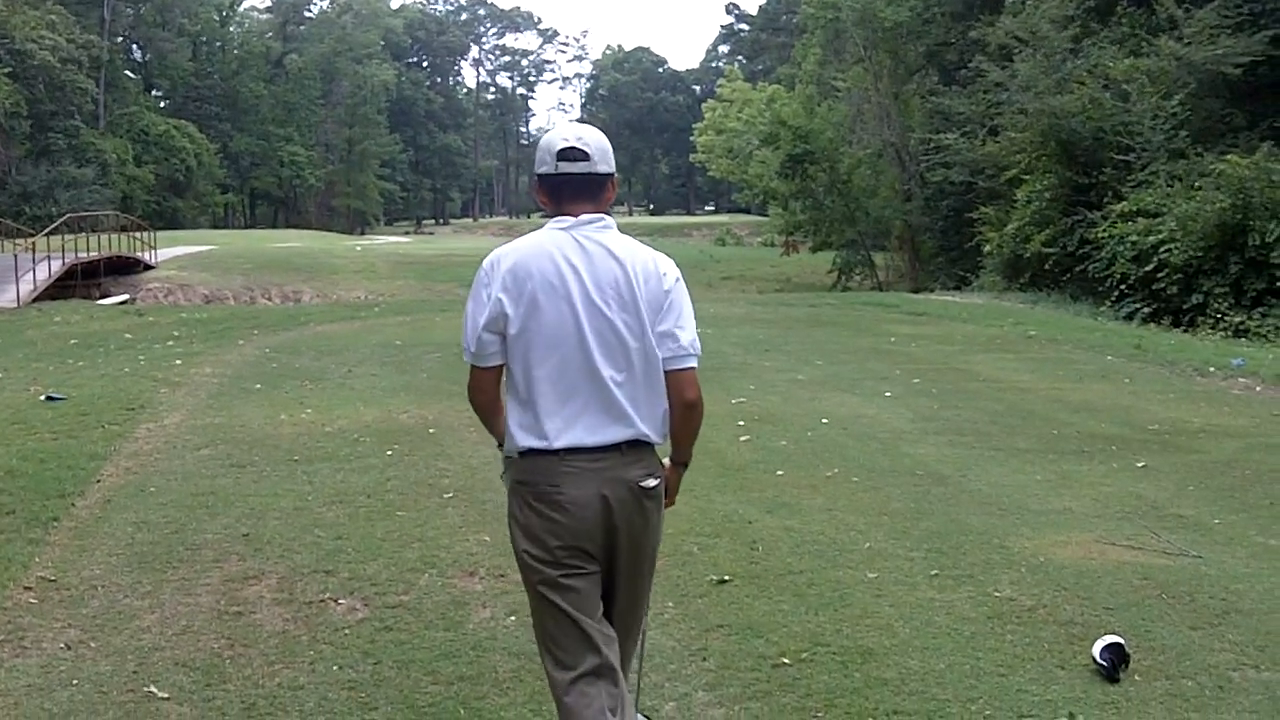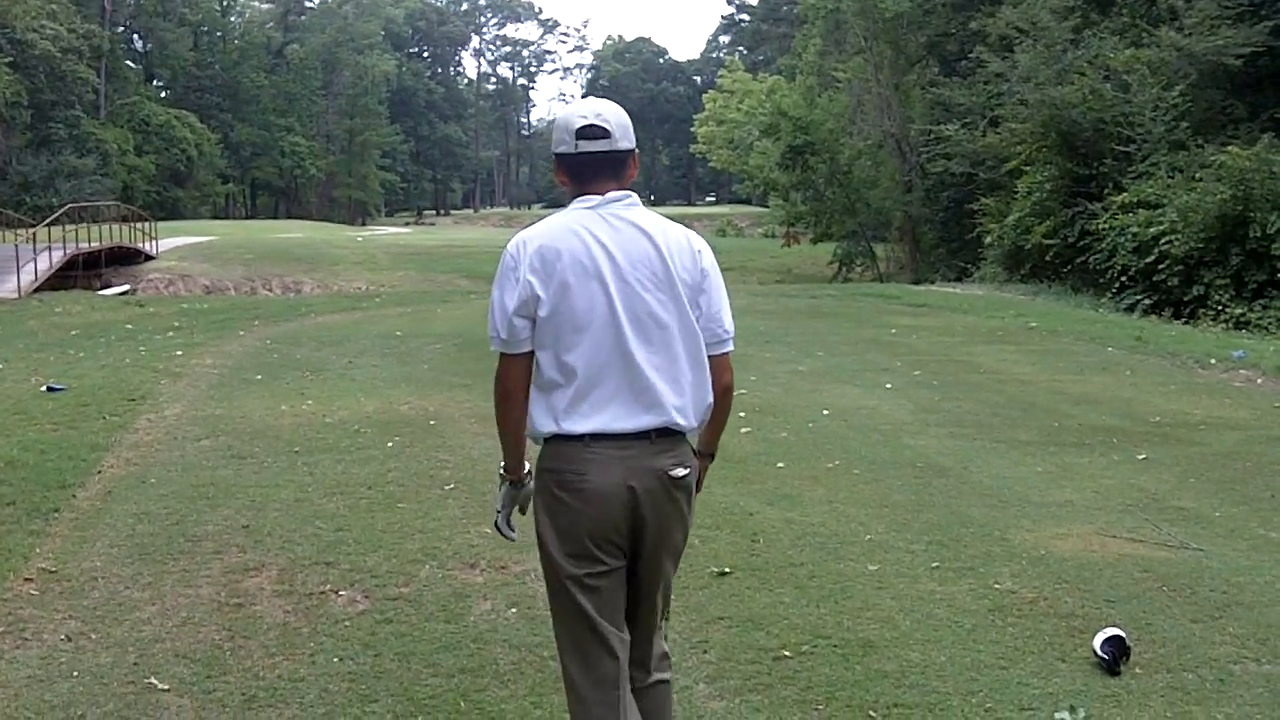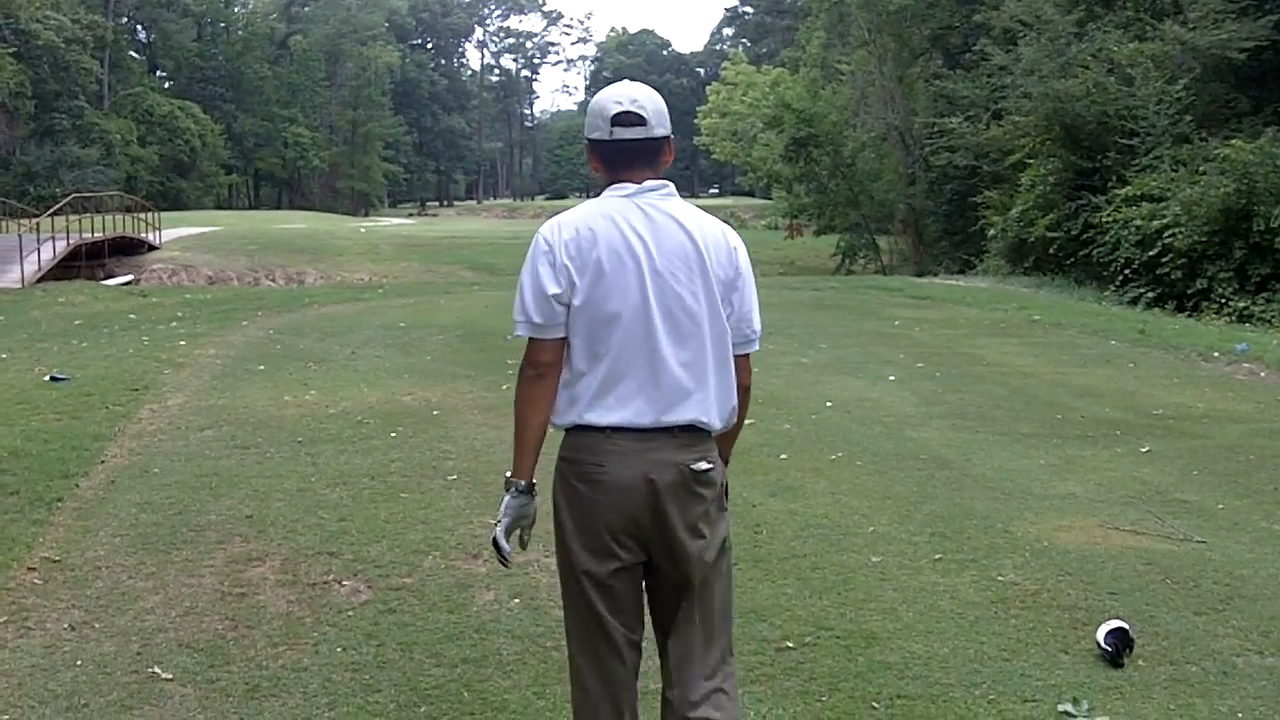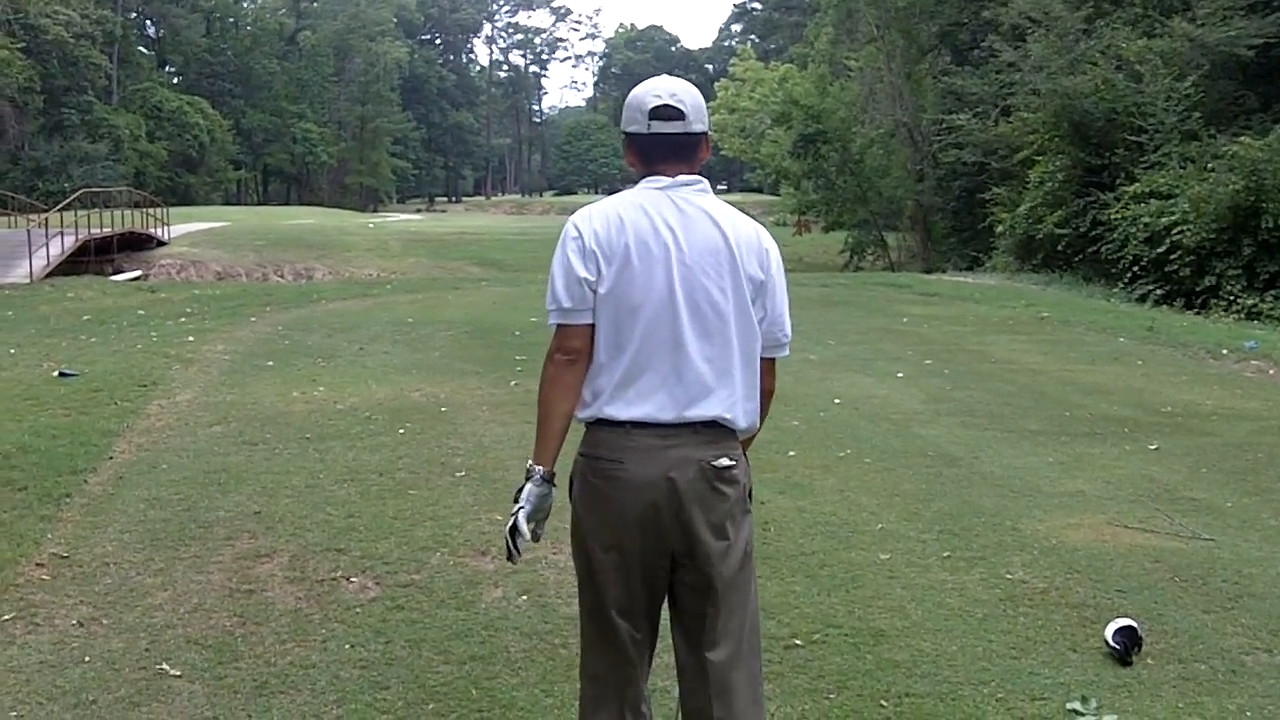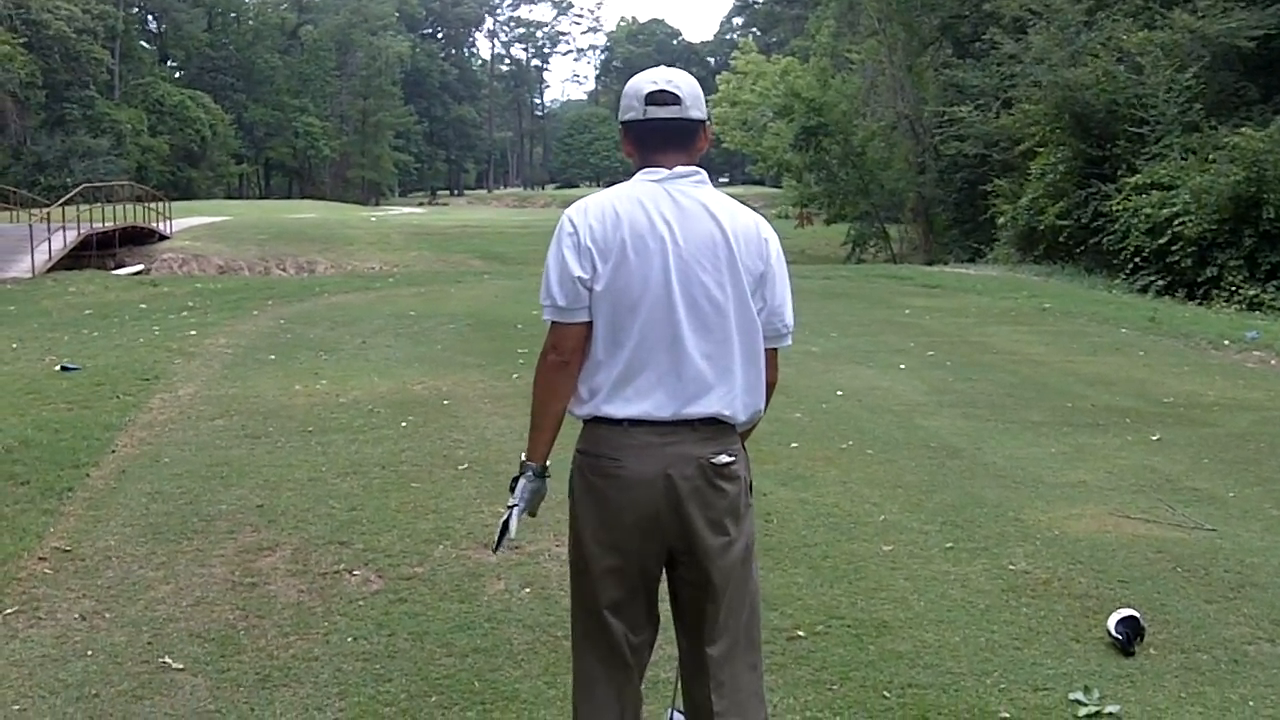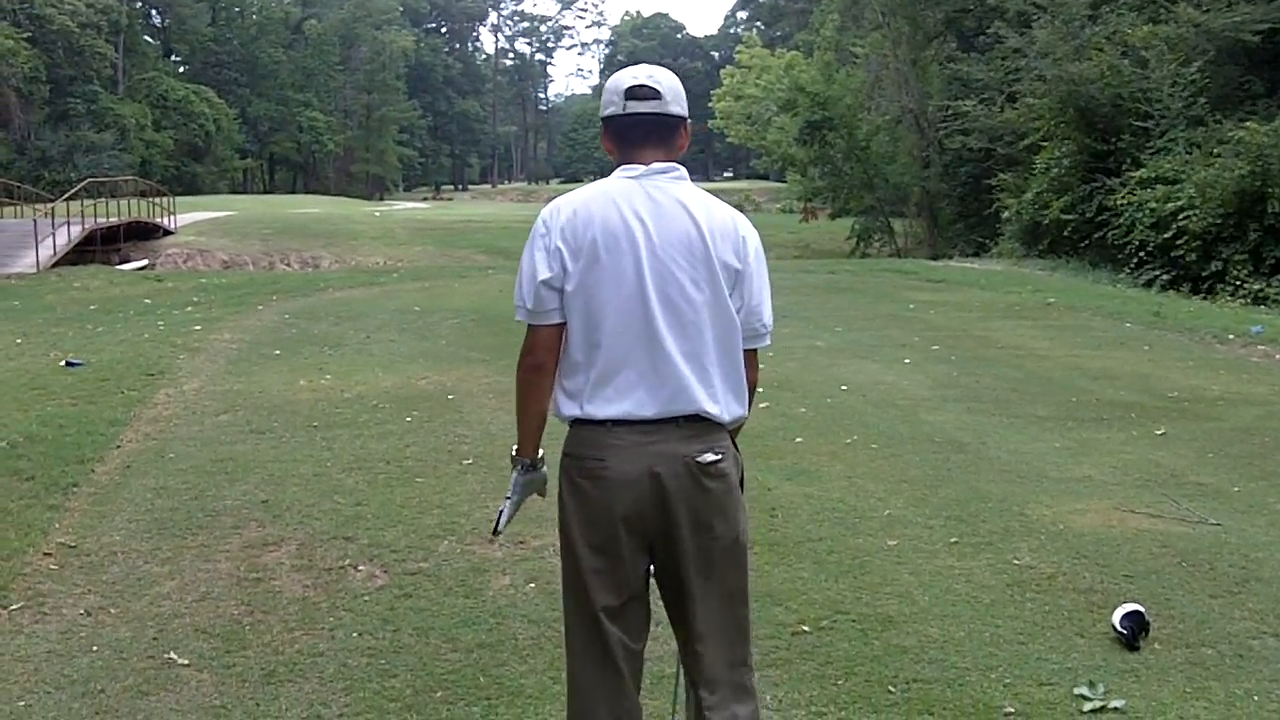
dt=0.2s
person 1, frame 1
left shoulder: (506, 265)
right shoulder: (654, 268)
left elbow: (483, 389)
right elbow: (686, 395)
right wrist: (678, 465)
left hip: (548, 483)
right hip: (633, 476)
left knee: (582, 662)
right knee: (612, 646)
person 1, frame 2
left shoulder: (532, 249)
right shoulder: (686, 246)
left elbow: (512, 381)
right elbow: (721, 377)
left wrist: (514, 470)
right wrist: (704, 454)
left hip: (575, 471)
right hip: (666, 464)
left knee: (598, 657)
right knee: (644, 639)
person 1, frame 3
left shoulder: (564, 236)
right shoulder: (719, 239)
left elbow: (542, 368)
right elbow: (740, 378)
left wrist: (521, 481)
left hip: (597, 465)
right hip: (690, 464)
left knee: (606, 653)
right knee: (700, 660)
person 1, frame 4
left shoulder: (594, 226)
right shoulder: (752, 238)
left elbow: (569, 355)
right elbow: (763, 375)
left wrist: (540, 471)
left hip: (616, 460)
right hip: (712, 464)
left knee: (616, 652)
right knee: (724, 657)
person 1, frame 5
left shoulder: (590, 219)
right shoulder: (751, 229)
left elbow: (563, 354)
right elbow: (767, 365)
left wrist: (534, 464)
left hip: (614, 457)
right hip: (712, 459)
left knee: (609, 656)
right knee: (724, 652)
person 1, frame 6
left shoulder: (565, 218)
right shoulder: (730, 225)
left elbow: (540, 356)
right elbow: (747, 364)
left wrist: (525, 456)
left hip: (600, 458)
right hip: (701, 457)
left knee: (604, 654)
right knee: (716, 649)
